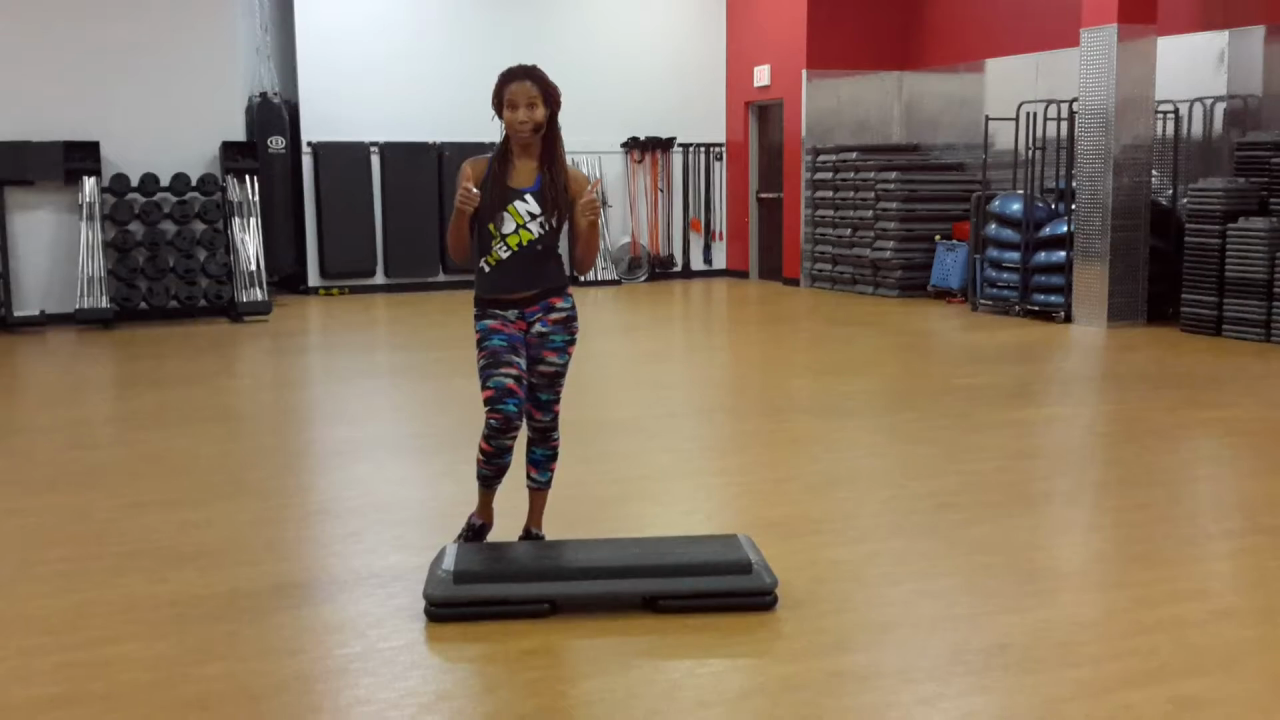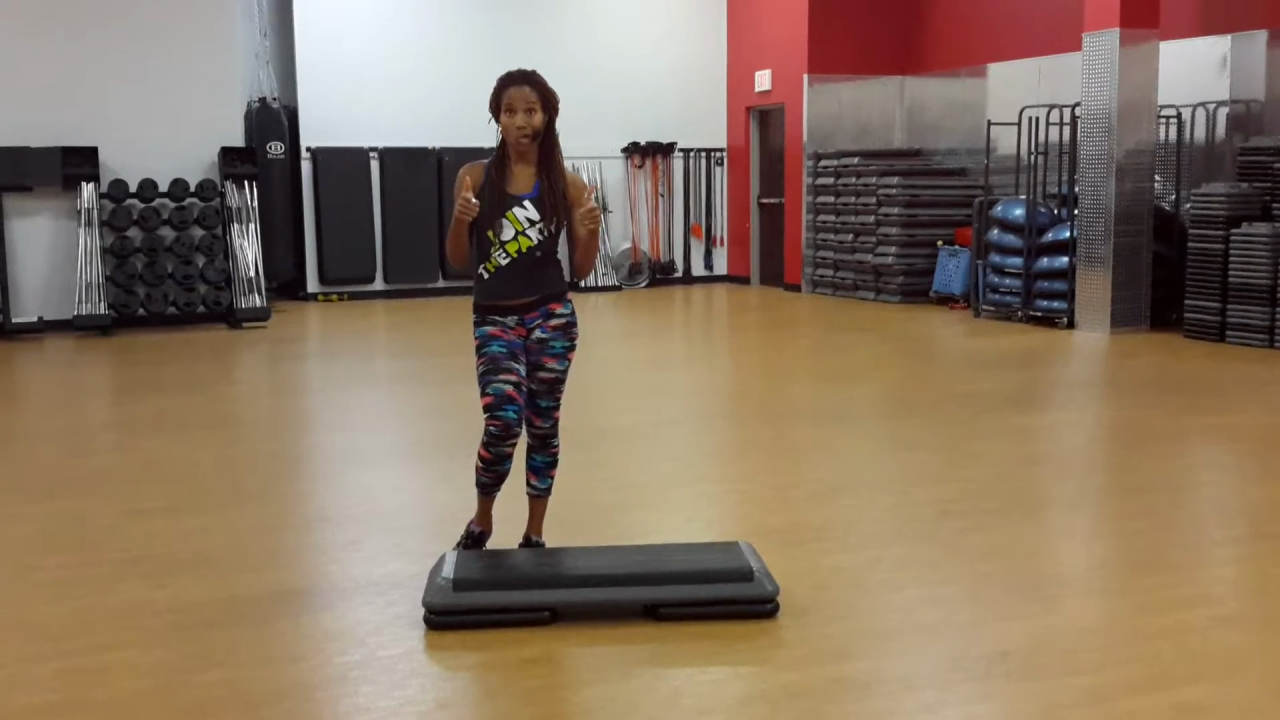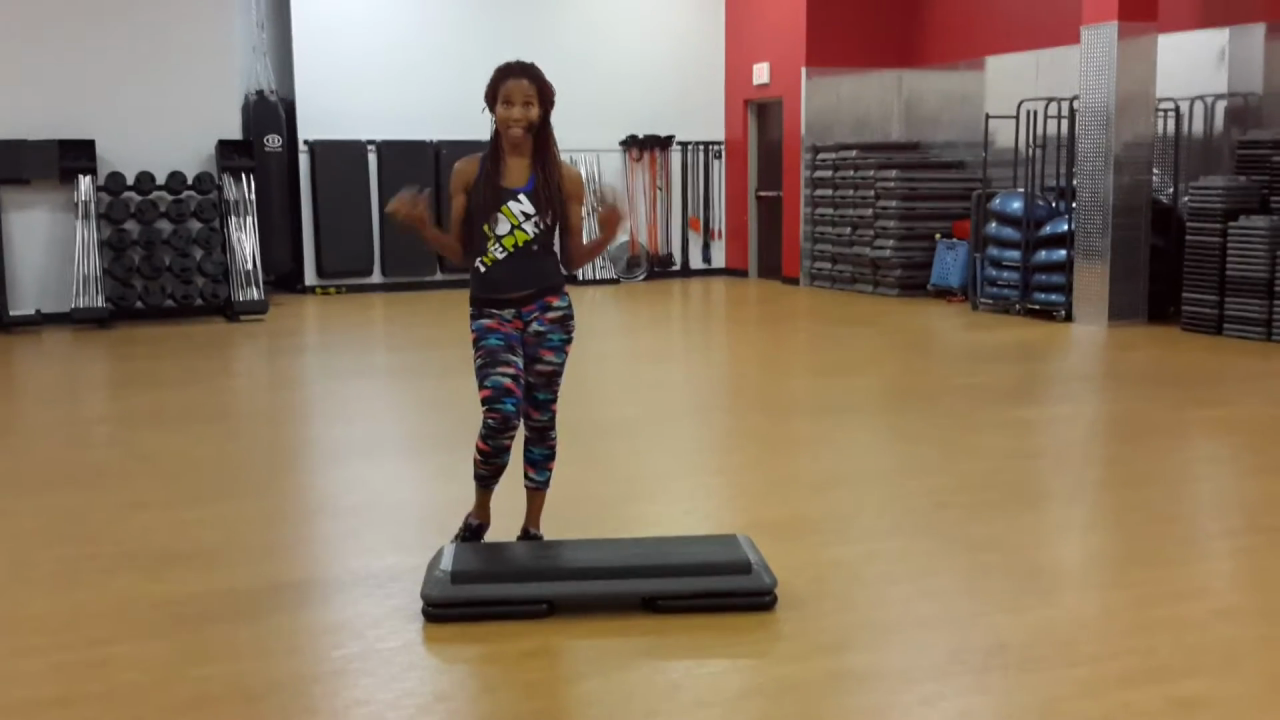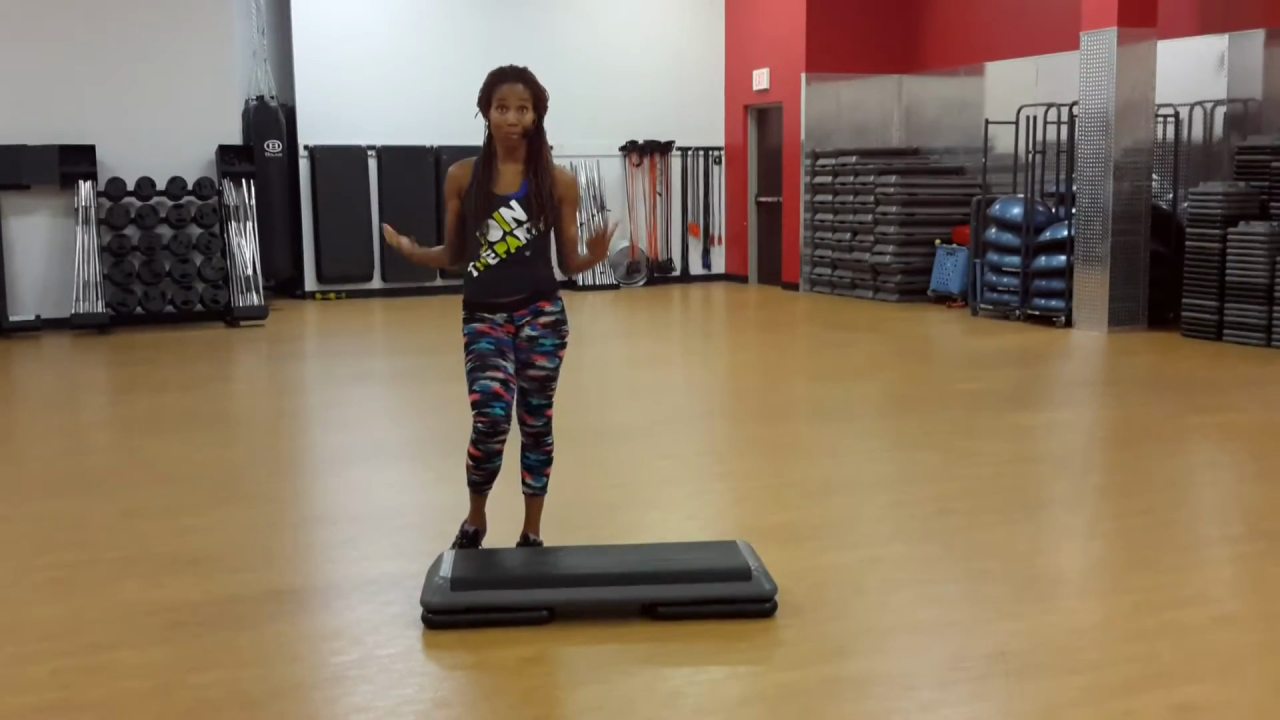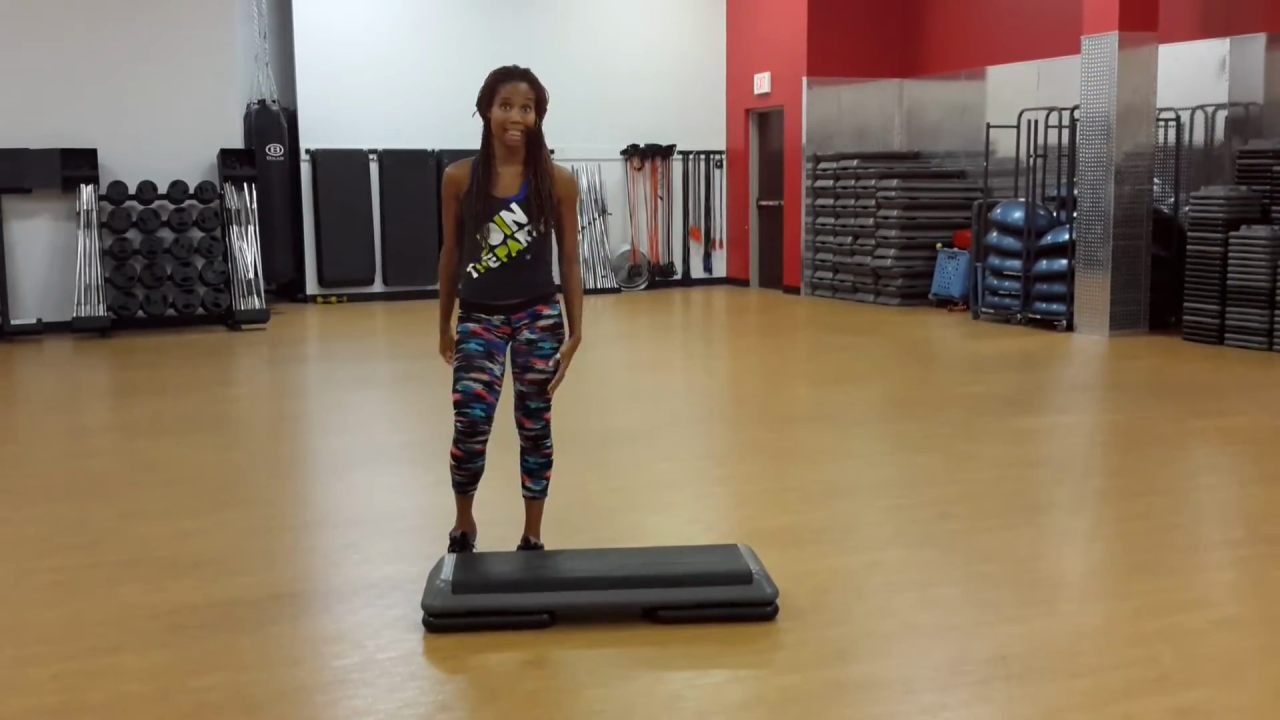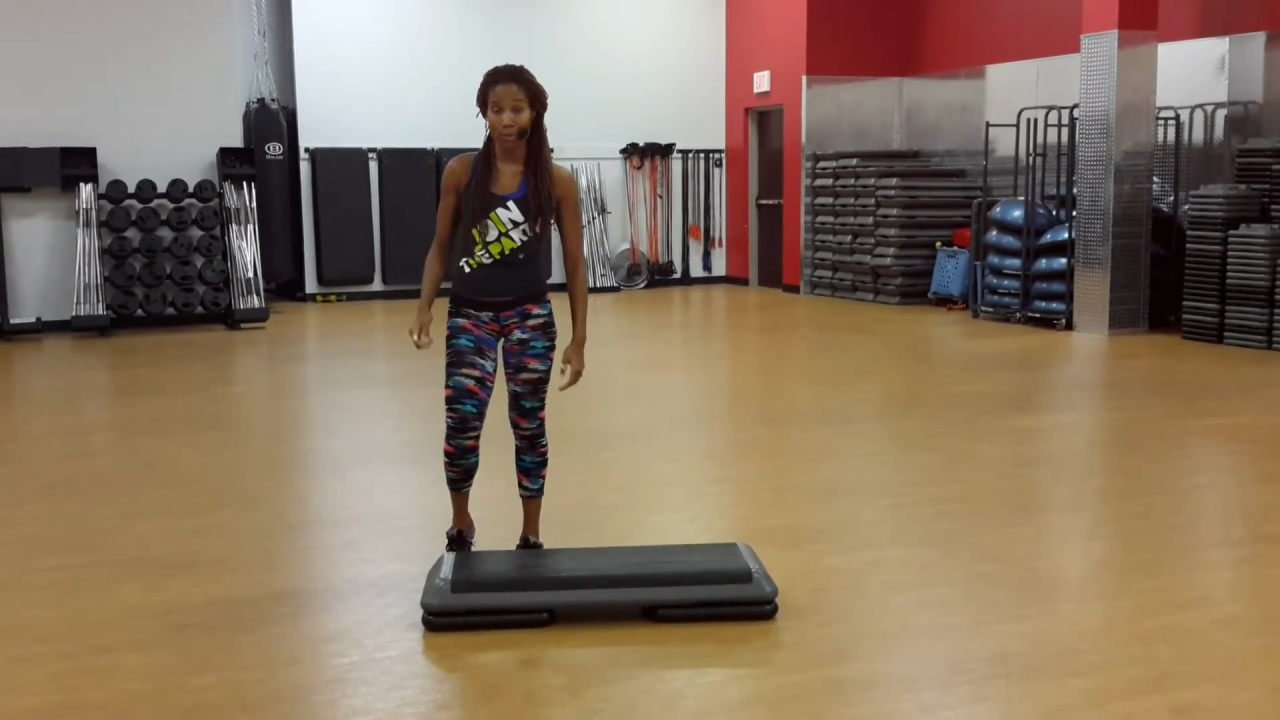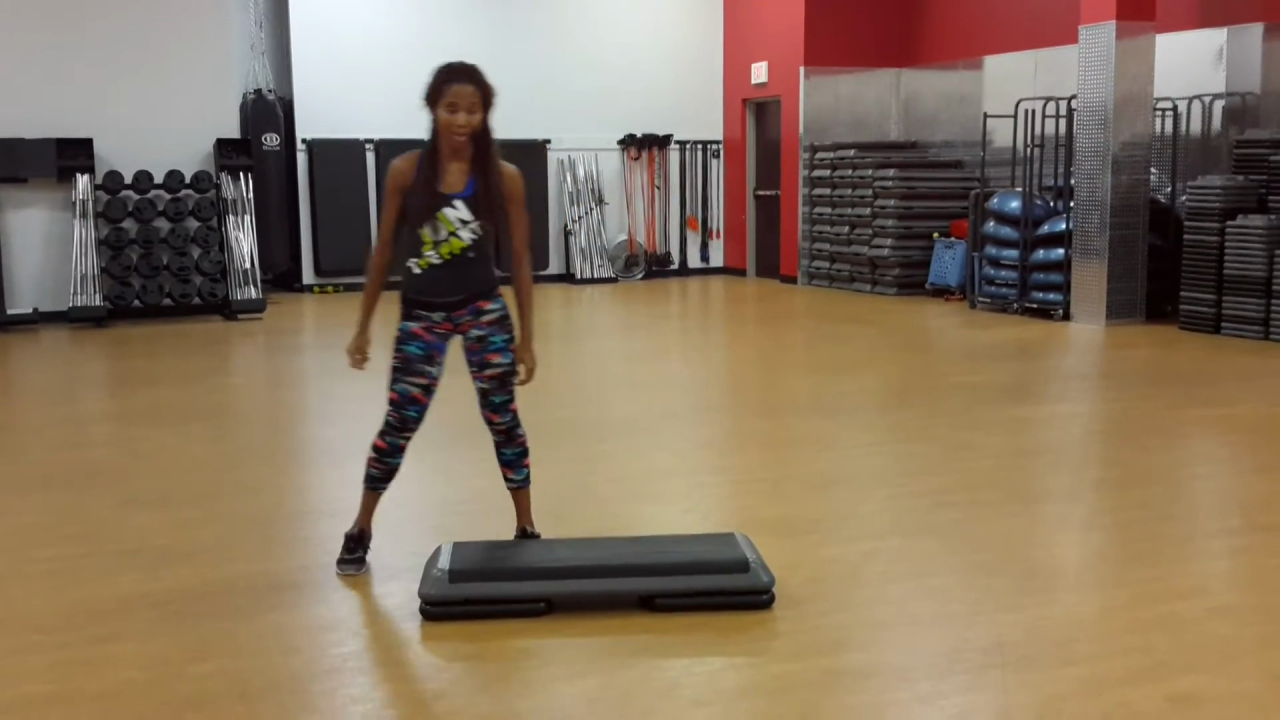
dt=0.5s
person 1, frame 1
left shoulder: (570, 179)
right shoulder: (478, 171)
left elbow: (582, 264)
right elbow: (460, 255)
left wrist: (591, 223)
right wrist: (460, 211)
left hip: (552, 311)
right hip: (495, 313)
left knee: (543, 419)
right knee: (504, 414)
left ankle: (534, 526)
right ankle: (482, 512)
person 1, frame 2
left shoulder: (568, 184)
right shoulder: (474, 177)
left elbow: (580, 270)
right elbow: (458, 262)
left wrist: (590, 232)
right wrist: (460, 220)
left hip: (552, 317)
right hip: (494, 319)
left knee: (543, 425)
right knee: (503, 421)
left ankle: (534, 534)
right ankle: (481, 519)
person 1, frame 3
left shoulder: (563, 177)
right shoulder: (468, 172)
left elbow: (571, 259)
right elbow: (459, 253)
left wrist: (603, 239)
right wrist: (423, 228)
left hip: (548, 310)
right hip: (491, 312)
left knee: (540, 418)
right knee: (501, 414)
left ankle: (532, 527)
right ankle: (478, 513)
person 1, frame 4
left shoulder: (558, 181)
right shoulder: (462, 176)
left elbow: (567, 262)
right elbow: (453, 255)
left wrist: (594, 256)
right wrist: (413, 250)
left hip: (542, 314)
right hip: (484, 316)
left knee: (536, 423)
right knee: (491, 420)
left ankle: (531, 533)
right ankle: (475, 520)
person 1, frame 5
left shoulder: (557, 180)
right shoulder: (460, 177)
left elbow: (569, 260)
right elbow: (451, 254)
left wrist: (574, 334)
right wrist: (444, 326)
left hip: (538, 316)
right hip: (479, 317)
left knee: (534, 427)
right knee: (471, 424)
left ankle: (532, 538)
right ankle: (463, 527)
person 1, frame 6
left shoulder: (557, 180)
right shoulder: (460, 171)
left elbow: (574, 261)
right elbow: (441, 246)
left wrist: (578, 338)
right wrist: (424, 308)
left hip: (530, 315)
right hip: (470, 314)
left knee: (529, 425)
right knee: (462, 421)
left ankle: (530, 537)
right ankle: (461, 526)
person 1, frame 7
left shoulder: (503, 177)
right shoulder: (405, 171)
left elbow: (519, 258)
right elbow: (382, 250)
left wrist: (527, 336)
right wrist: (362, 326)
left hip: (484, 311)
right hip: (420, 314)
left knee: (503, 419)
right knee: (399, 423)
left ankle: (526, 527)
right ankle: (360, 529)
